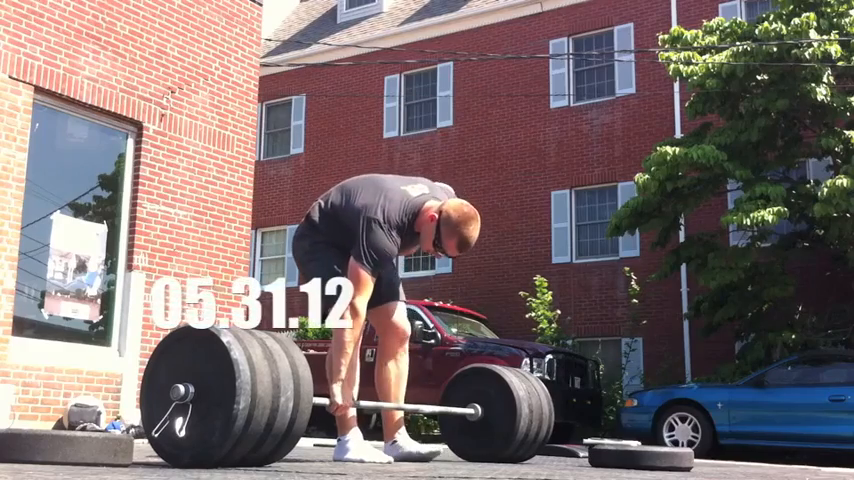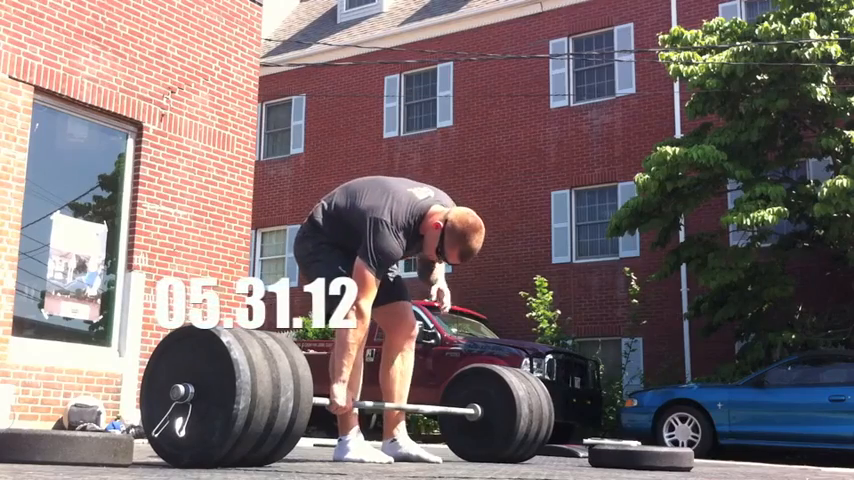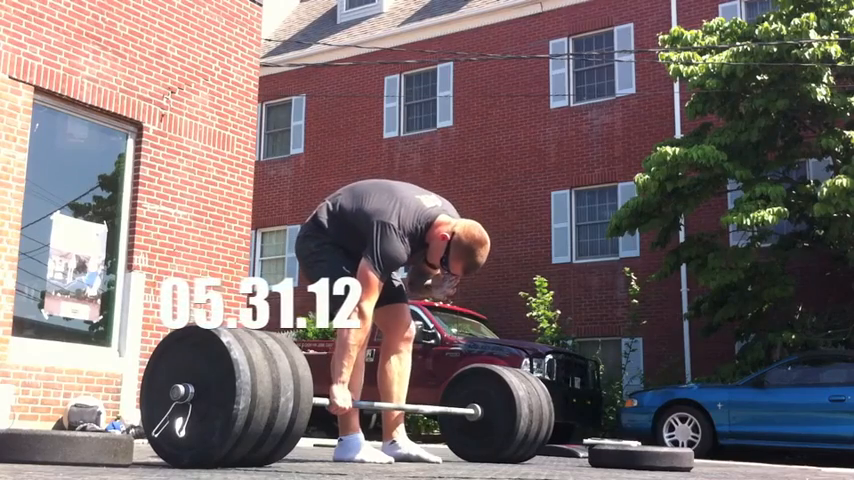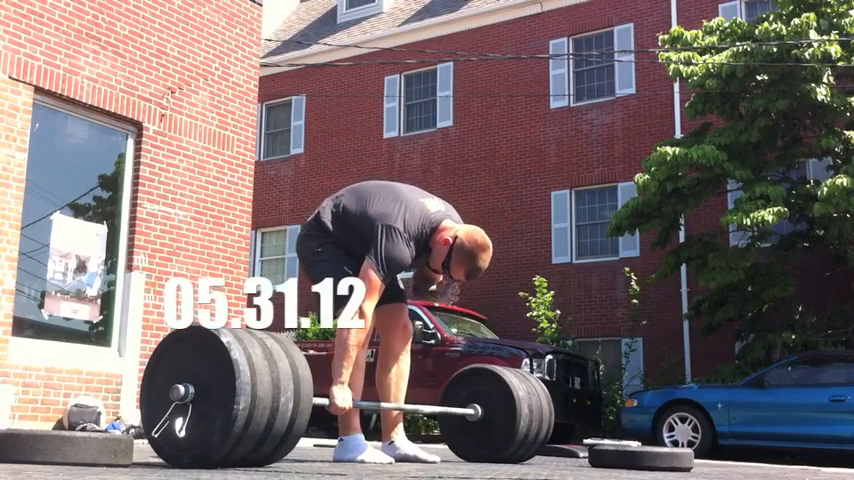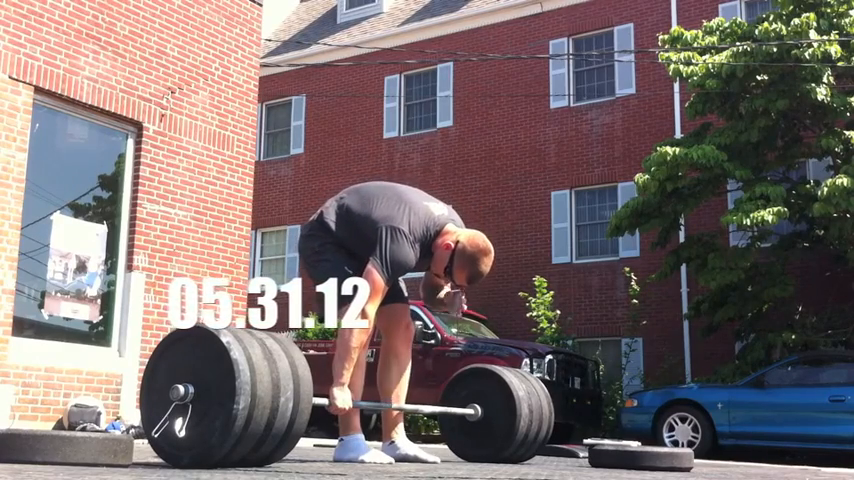
dt=0.3s
person 1, frame 1
left shoulder: (447, 205)
right shoulder: (382, 228)
right elbow: (355, 305)
left wrist: (413, 246)
right wrist: (339, 382)
left hip: (360, 246)
right hip: (320, 241)
left knee: (398, 331)
right knee: (348, 323)
left ankle: (395, 439)
right ankle: (349, 440)
person 1, frame 2
left shoulder: (450, 215)
right shoulder: (388, 229)
left elbow: (430, 262)
right elbow: (360, 307)
left wrist: (438, 281)
right wrist: (340, 383)
left hip: (362, 247)
right hip: (323, 242)
left knee: (405, 329)
right knee: (352, 322)
left ankle: (395, 438)
right ankle: (349, 441)
person 1, frame 3
left shoulder: (453, 226)
right shoulder: (394, 235)
left elbow: (416, 282)
right elbow: (361, 309)
left wrist: (437, 285)
right wrist: (340, 384)
left hip: (362, 246)
right hip: (323, 241)
left knee: (403, 332)
right knee: (356, 323)
left ankle: (394, 440)
right ankle: (349, 440)
person 1, frame 4
left shoulder: (455, 230)
right shoulder: (398, 238)
left elbow: (421, 284)
right elbow: (361, 310)
right wrist: (340, 384)
left hip: (362, 244)
right hip: (325, 240)
left knee: (401, 331)
right knee: (360, 326)
left ankle: (393, 439)
right ankle: (350, 441)
person 1, frame 5
left shoulder: (458, 235)
right shoulder: (402, 241)
left elbow: (431, 293)
right elbow: (363, 312)
left wrist: (447, 297)
right wrist: (340, 385)
left hip: (365, 246)
right hip: (327, 240)
left knee: (402, 331)
right knee: (360, 322)
left ankle: (394, 440)
right ankle: (350, 441)
